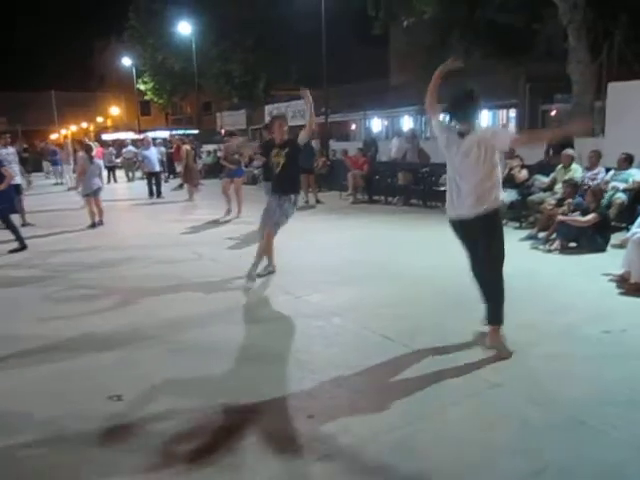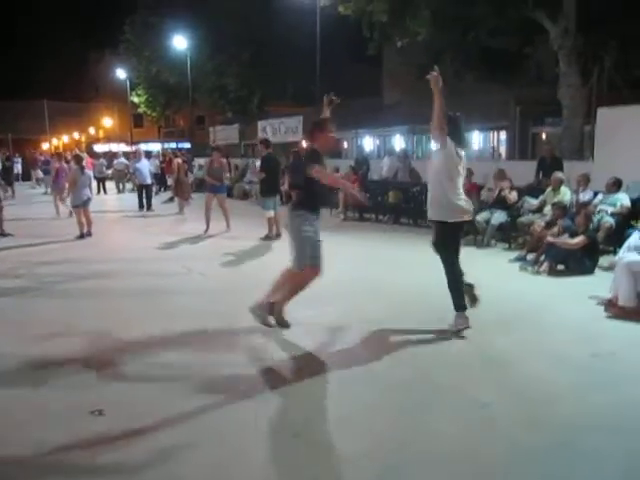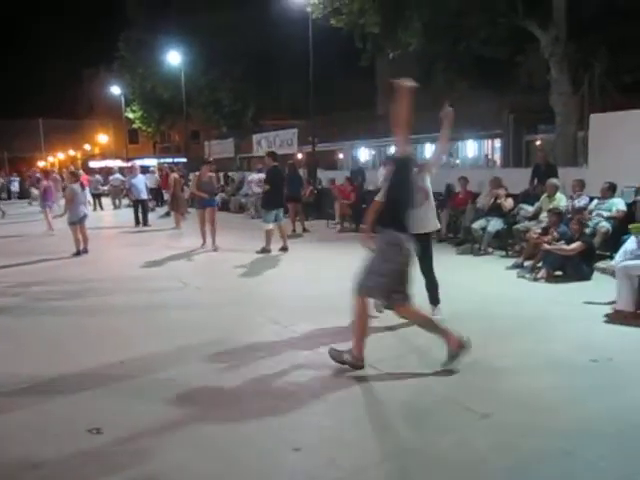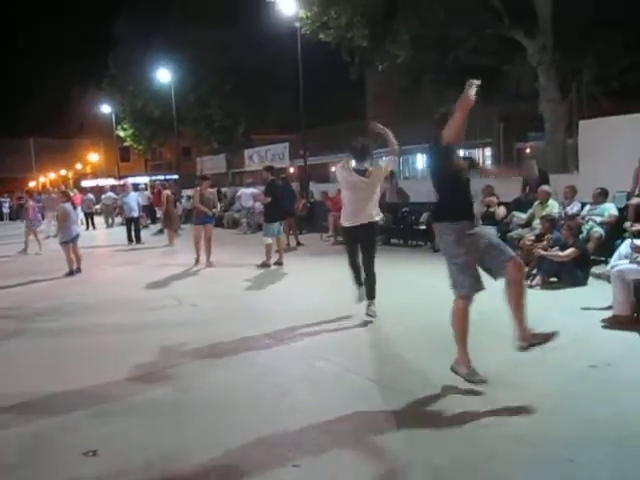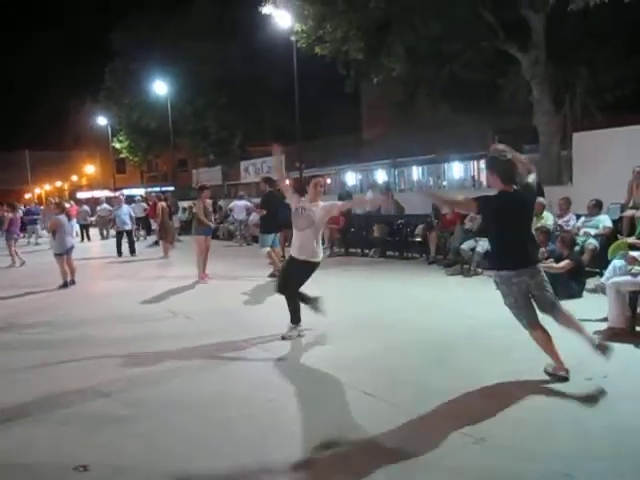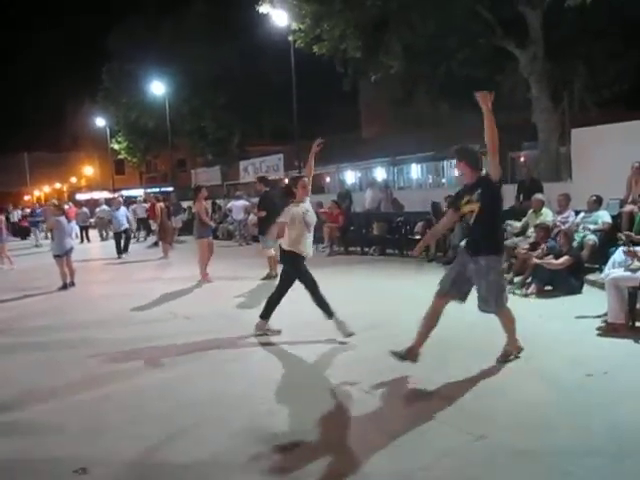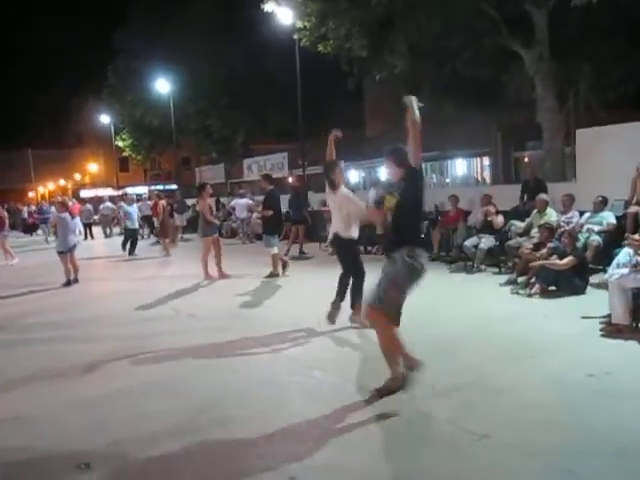
dt=0.5s
person 1, frame 1
left shoulder: (293, 144)
right shoulder: (269, 147)
left elbow: (309, 129)
left wrist: (309, 104)
left hip: (288, 198)
right hip: (274, 197)
left knee: (269, 233)
right knee: (263, 233)
left ankle: (254, 267)
right ankle: (271, 265)
person 1, frame 2
left shoulder: (317, 153)
right shoulder: (312, 156)
left elbow: (323, 128)
right elbow: (319, 174)
left wrist: (327, 109)
right wrist: (347, 186)
left hip: (311, 217)
right hip: (302, 216)
left knee: (312, 270)
right knee: (304, 267)
left ankle: (276, 306)
right ankle: (265, 303)
person 1, frame 3
left shoulder: (403, 168)
right shoulder: (399, 186)
left elbow: (401, 128)
left wrist: (404, 92)
left hip: (390, 240)
right hip: (395, 244)
left knee: (361, 296)
right knee: (400, 305)
left ankle: (355, 353)
right ankle: (452, 340)
person 1, frame 4
left shoulder: (454, 159)
right shoulder: (440, 150)
left elbow: (484, 171)
right elbow: (463, 108)
right wrist: (472, 88)
left hip: (470, 227)
right hip: (451, 230)
left knee: (514, 266)
right knee: (464, 296)
left ankle: (523, 334)
right ankle: (462, 362)
person 1, frame 5
left shoulder: (492, 204)
right shoulder: (526, 194)
left elbow: (458, 204)
right elbow: (528, 169)
left wrist: (429, 193)
right wrist: (507, 152)
left hip: (506, 275)
right hip: (530, 268)
left knee: (532, 324)
right knee: (554, 308)
left ankle: (559, 365)
right ankle: (591, 339)
person 1, frame 6
left shoulder: (490, 184)
right shoulder: (462, 194)
left elbow: (493, 148)
right elbow: (444, 224)
left wrist: (487, 110)
right wrist: (421, 246)
left hip: (489, 259)
right hip: (467, 256)
left knee: (498, 309)
right knee: (440, 299)
left ankle: (512, 344)
right ankle: (414, 349)
person 1, frame 7
left shoulder: (413, 178)
right shoulder: (402, 189)
left elbow: (414, 132)
left wrist: (411, 104)
left hip: (407, 257)
right hip: (398, 257)
left knee: (373, 312)
right knee: (385, 322)
left ankle: (407, 360)
right ankle: (397, 375)
person 2, frame 1
left shoulder: (445, 134)
right shoulder: (487, 137)
left elbow: (430, 105)
right elbow: (528, 138)
left wrist: (441, 70)
right wrist: (569, 129)
left hip: (458, 215)
right hip: (485, 211)
left knee: (479, 263)
right knee: (493, 268)
left ankle: (493, 322)
right ankle: (494, 332)
person 2, frame 2
left shoulder: (446, 149)
right shoulder: (454, 153)
left elbow: (438, 122)
left wrist: (437, 90)
left hip: (448, 216)
right hip: (457, 214)
left knee: (449, 263)
right knee: (449, 258)
left ankle: (461, 315)
right ankle: (465, 287)
person 2, frame 3
left shoulder: (424, 170)
right shoulder: (393, 185)
left elbow: (440, 150)
right elbow: (379, 204)
left wrist: (446, 122)
left hip: (424, 229)
right hip: (401, 231)
left knee: (427, 271)
right knee: (397, 268)
left ankle: (435, 306)
right ankle: (380, 297)
person 2, frame 4
left shoulder: (344, 173)
right shoulder: (379, 172)
left elbow: (344, 163)
right elbow: (395, 152)
right wrist: (385, 131)
left hip: (349, 224)
right hip: (370, 222)
left knee: (353, 258)
right knee: (368, 263)
left ankle: (361, 287)
right ankle: (370, 303)
person 2, frame 5
left shoulder: (326, 207)
right shoulder: (297, 201)
left elbow: (347, 204)
right elbow: (283, 184)
left wrist: (369, 200)
left hip: (311, 258)
right hip: (295, 254)
left knee: (291, 291)
right knee: (281, 287)
left ankle: (295, 326)
right ankle: (311, 300)
person 2, frame 6
left shoulder: (306, 201)
right shoulder: (293, 209)
left elbow: (309, 174)
right elbow: (279, 226)
left wrist: (313, 154)
left hip: (299, 254)
right hip: (292, 254)
left knee: (281, 290)
right knee: (313, 287)
left ankle: (262, 323)
right ankle: (336, 321)
person 2, frame 7
left shoulder: (330, 189)
right shoulder: (346, 195)
left elbow: (330, 161)
right elbow: (365, 211)
left wrist: (331, 141)
left hip: (335, 237)
right hip: (346, 239)
left knee: (347, 272)
right knee: (358, 274)
left ankle: (337, 303)
right ankle: (355, 314)
